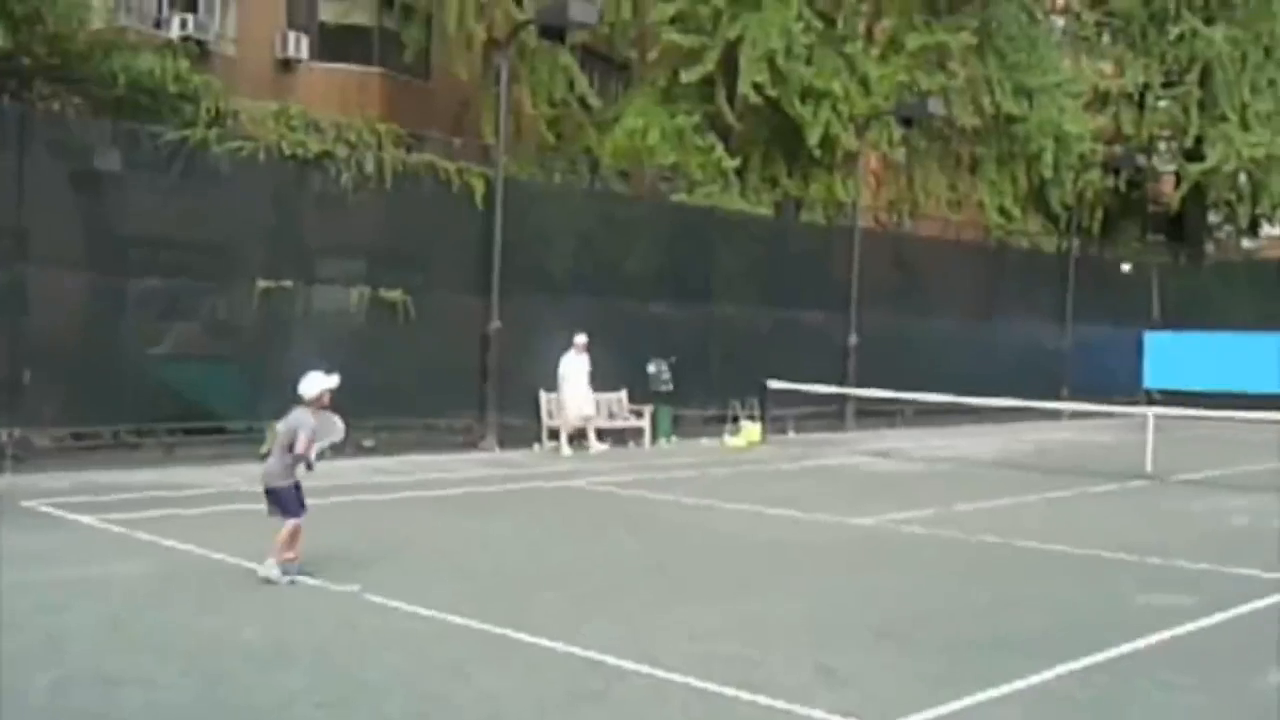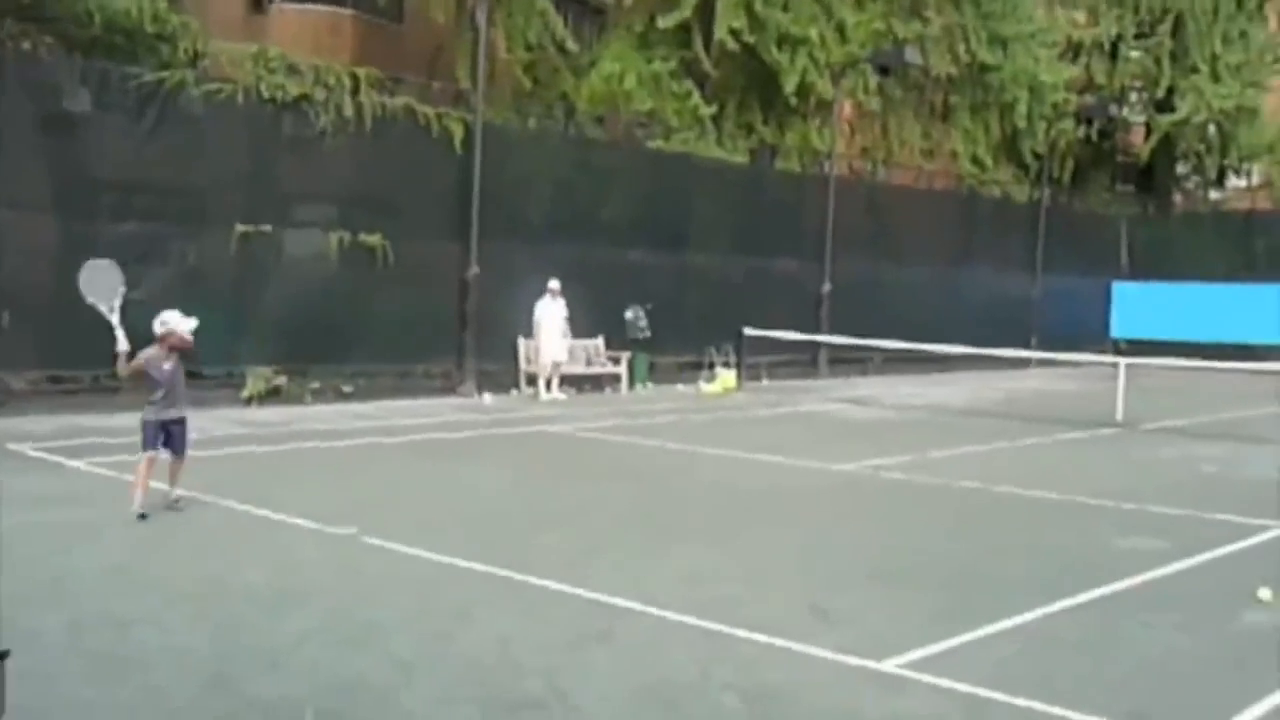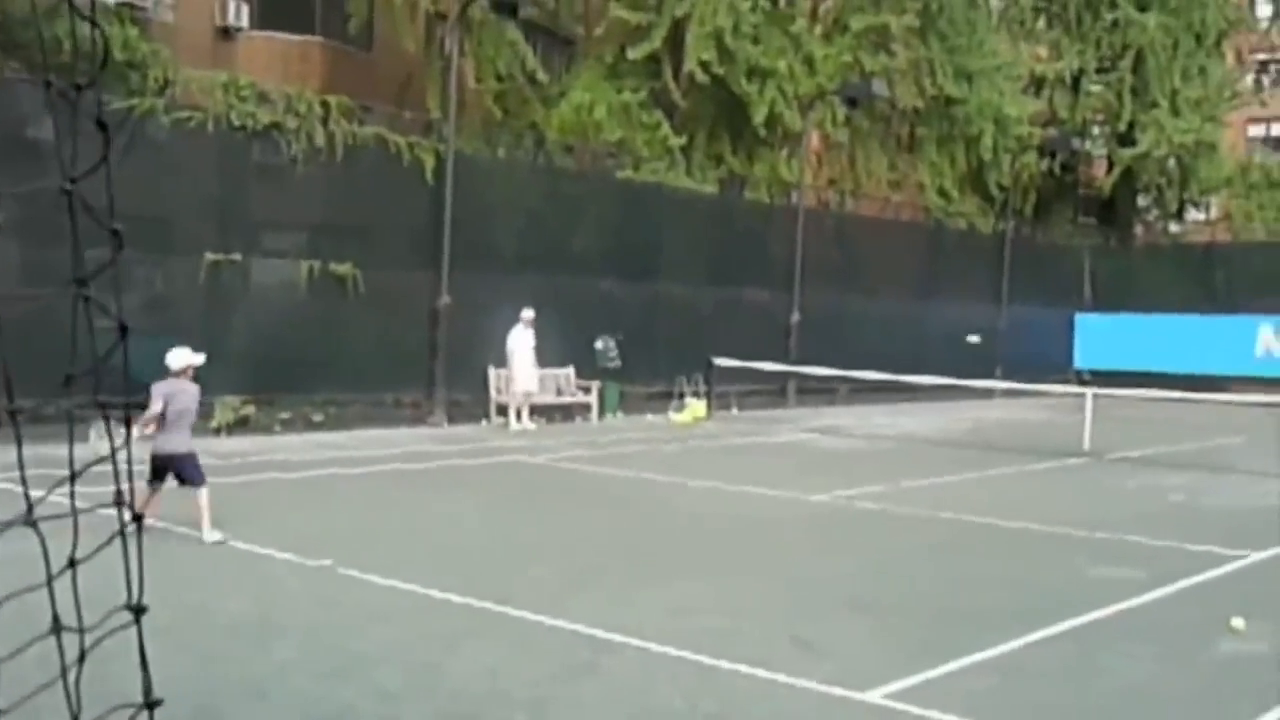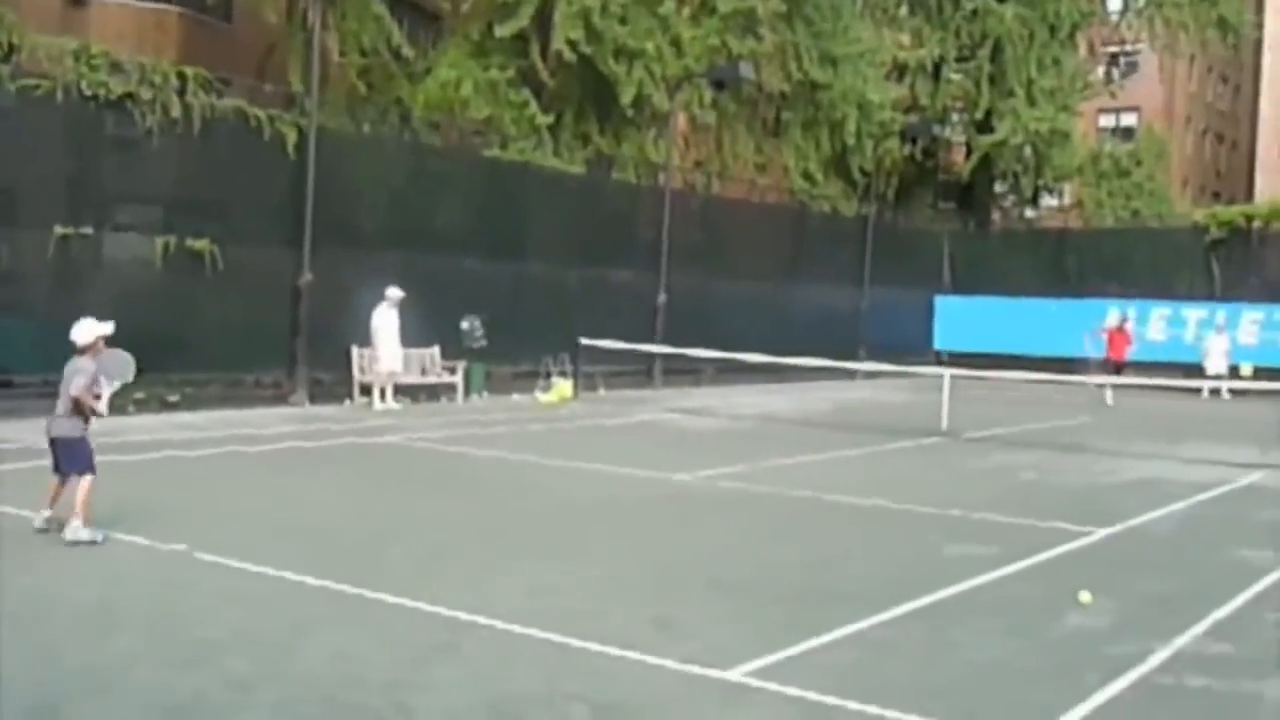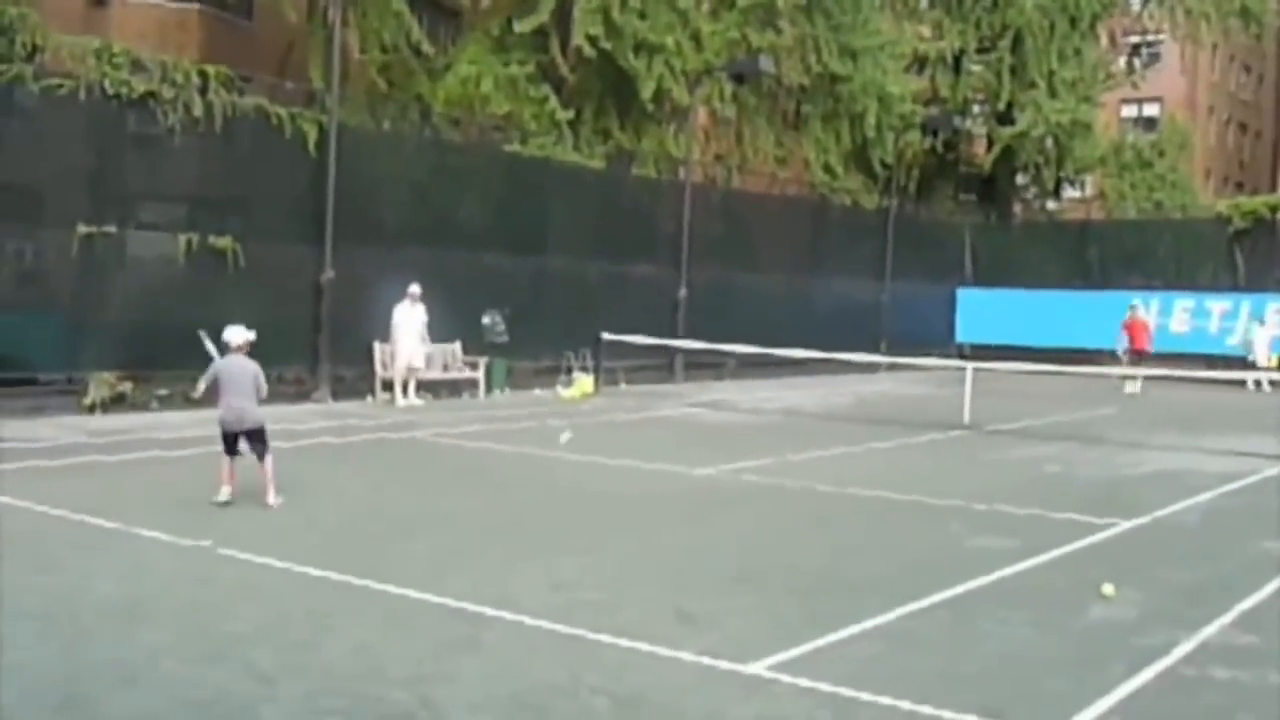
dt=1s
person 1, frame 1
left shoulder: (300, 413)
right shoulder: (308, 421)
left elbow: (279, 429)
right elbow: (300, 450)
right wrist: (309, 456)
left hip: (285, 474)
right hip: (279, 476)
left knee: (299, 515)
right knee: (293, 520)
left ankle: (290, 559)
right ankle: (271, 566)
person 1, frame 2
left shoulder: (179, 347)
right shoulder: (148, 355)
left elbow: (189, 341)
right elbow: (123, 372)
left wrist: (176, 332)
right wrist: (121, 353)
left hip: (177, 413)
right hip: (153, 414)
left knee: (178, 456)
right knee: (150, 455)
left ankle: (172, 495)
right ankle: (138, 501)
person 1, frame 3
left shoulder: (159, 387)
right shoulder: (194, 390)
left elbow: (155, 410)
left wrist: (140, 426)
left hip: (159, 448)
right hip: (182, 448)
left knee: (154, 486)
right knee: (201, 487)
right ankle: (207, 531)
person 1, frame 4
left shoulder: (74, 364)
right shoulder: (87, 367)
right elbow: (76, 394)
left wrist: (96, 397)
right wrist: (96, 407)
left hip: (58, 428)
right hip: (71, 430)
left knee: (63, 474)
right knee: (87, 475)
left ankle: (46, 516)
right ankle: (76, 526)
person 1, frame 5
left shoulder: (218, 364)
right shoulder: (253, 366)
left elbow: (200, 389)
right elbow: (262, 394)
left hip: (228, 419)
right hip: (252, 418)
left knee: (228, 455)
right knee: (264, 455)
left ankle: (225, 492)
right ankle: (271, 496)
